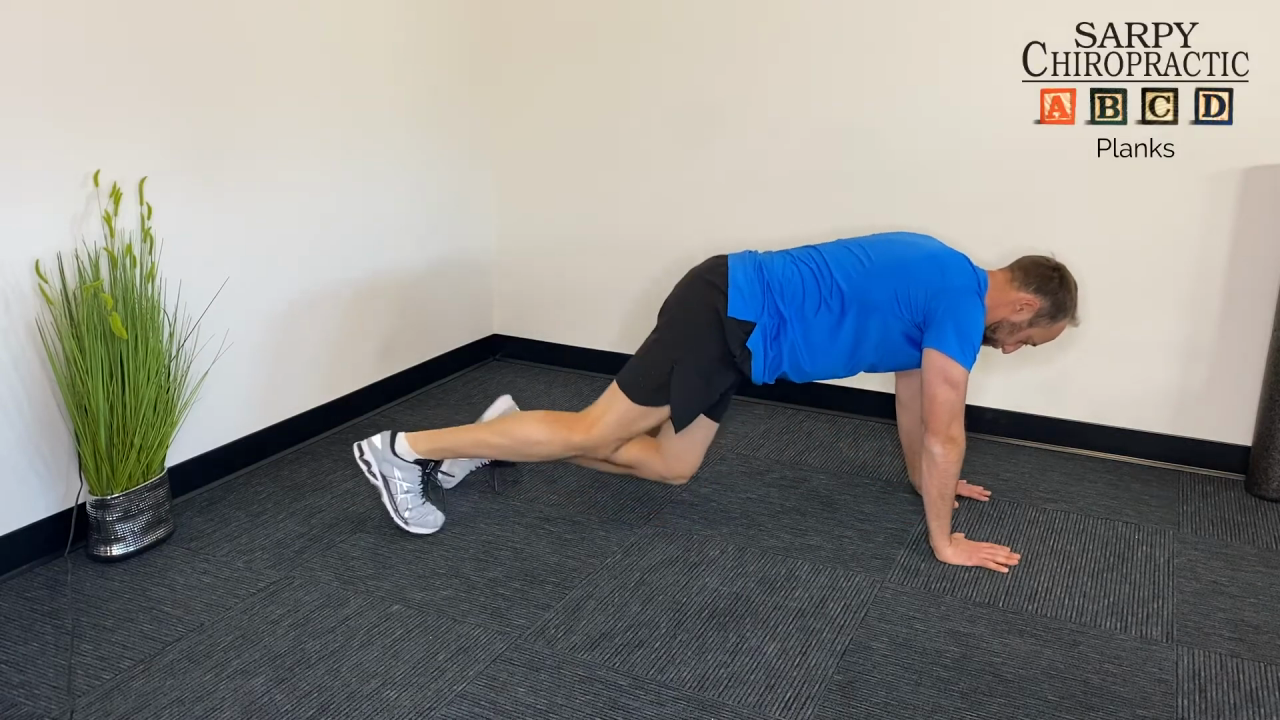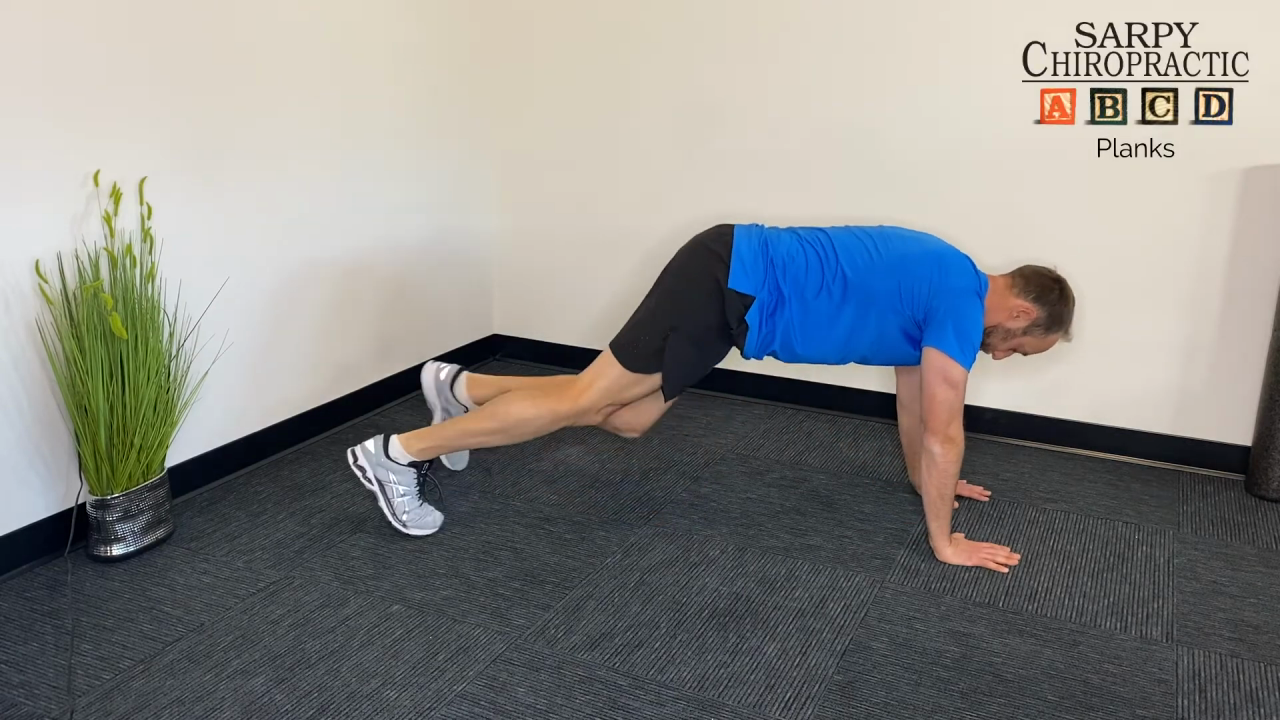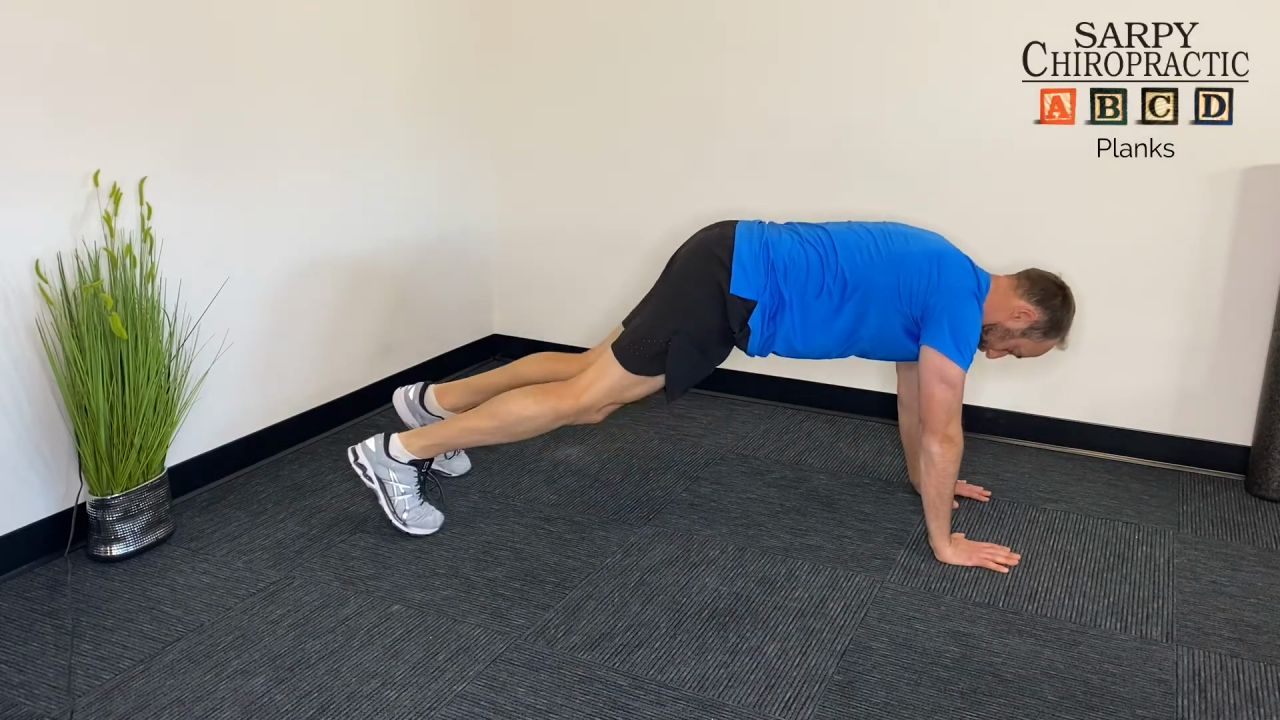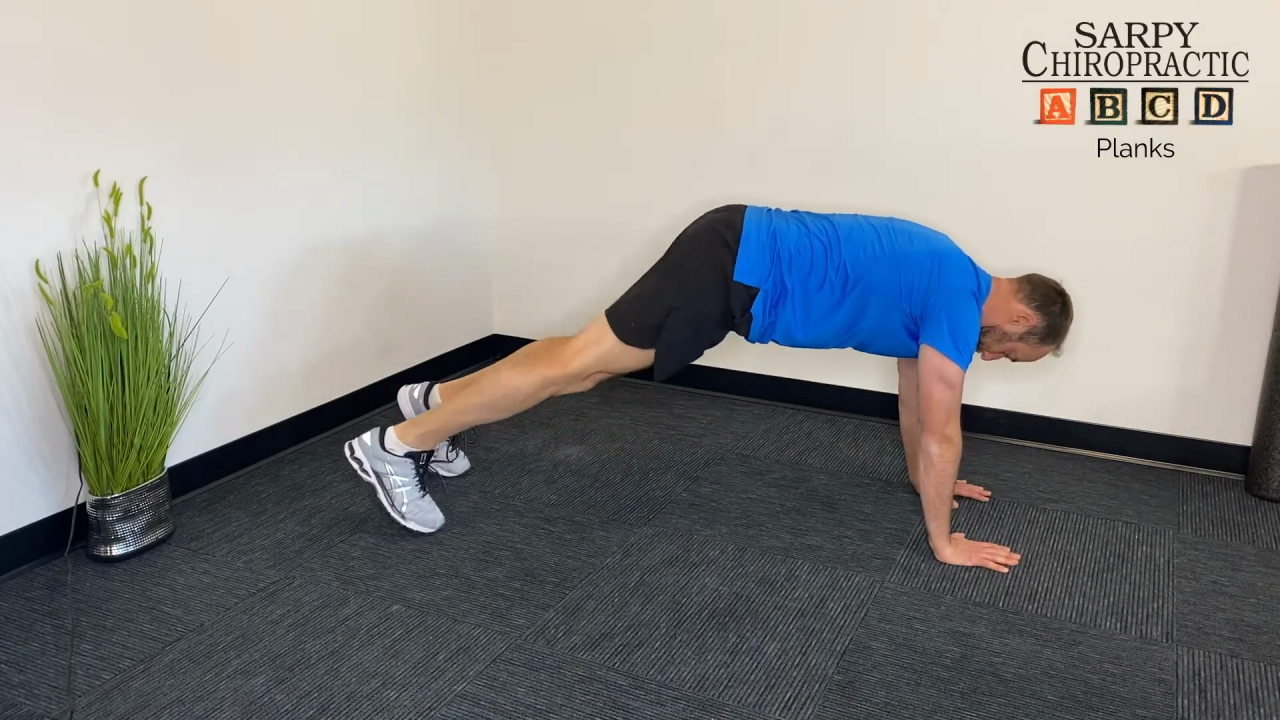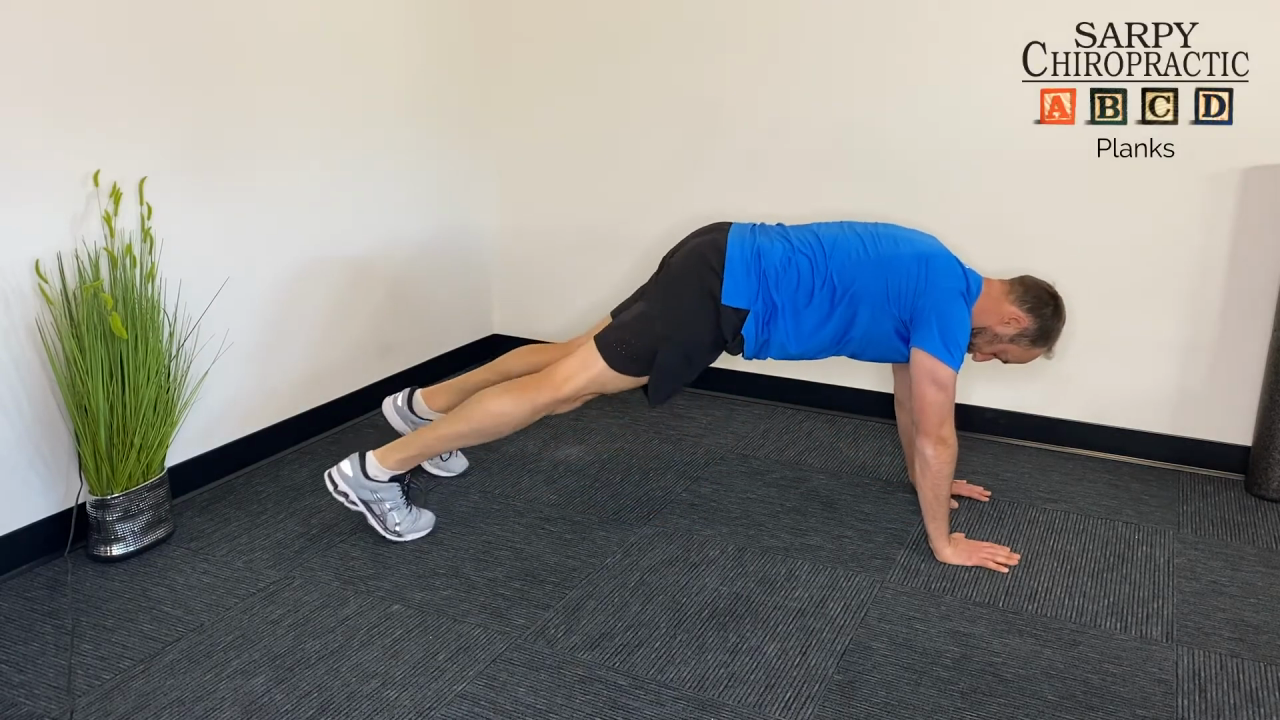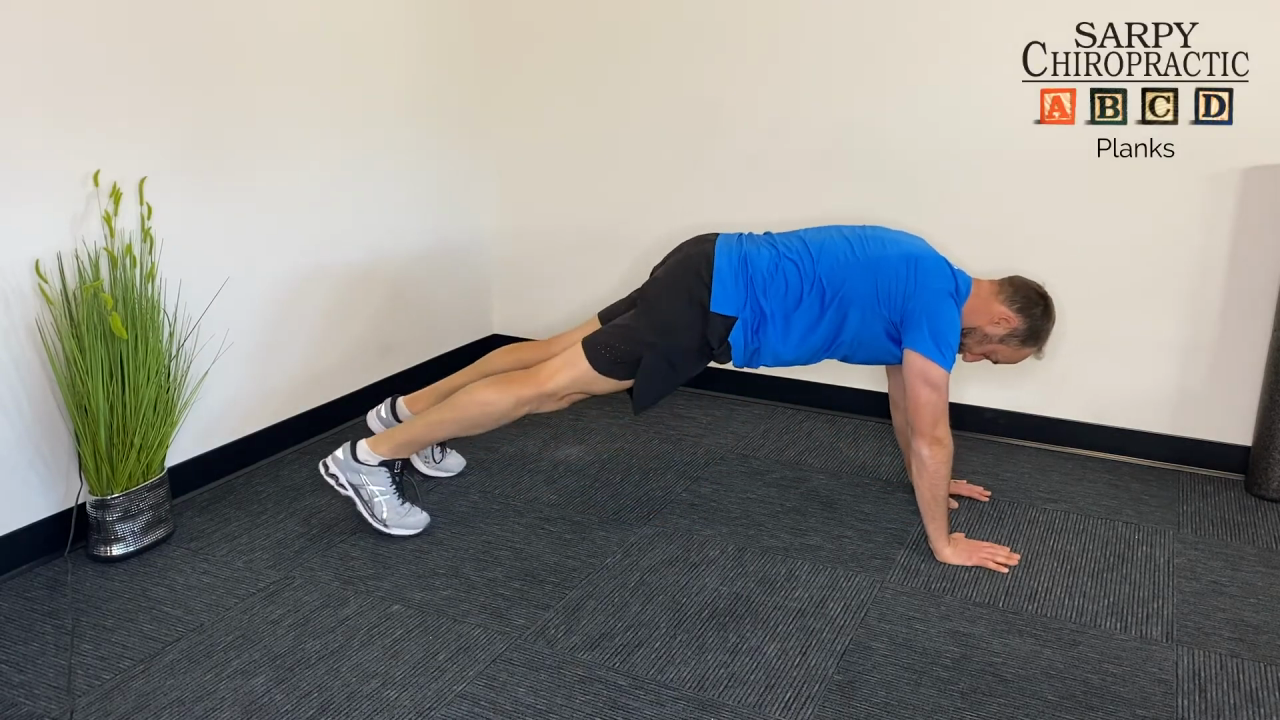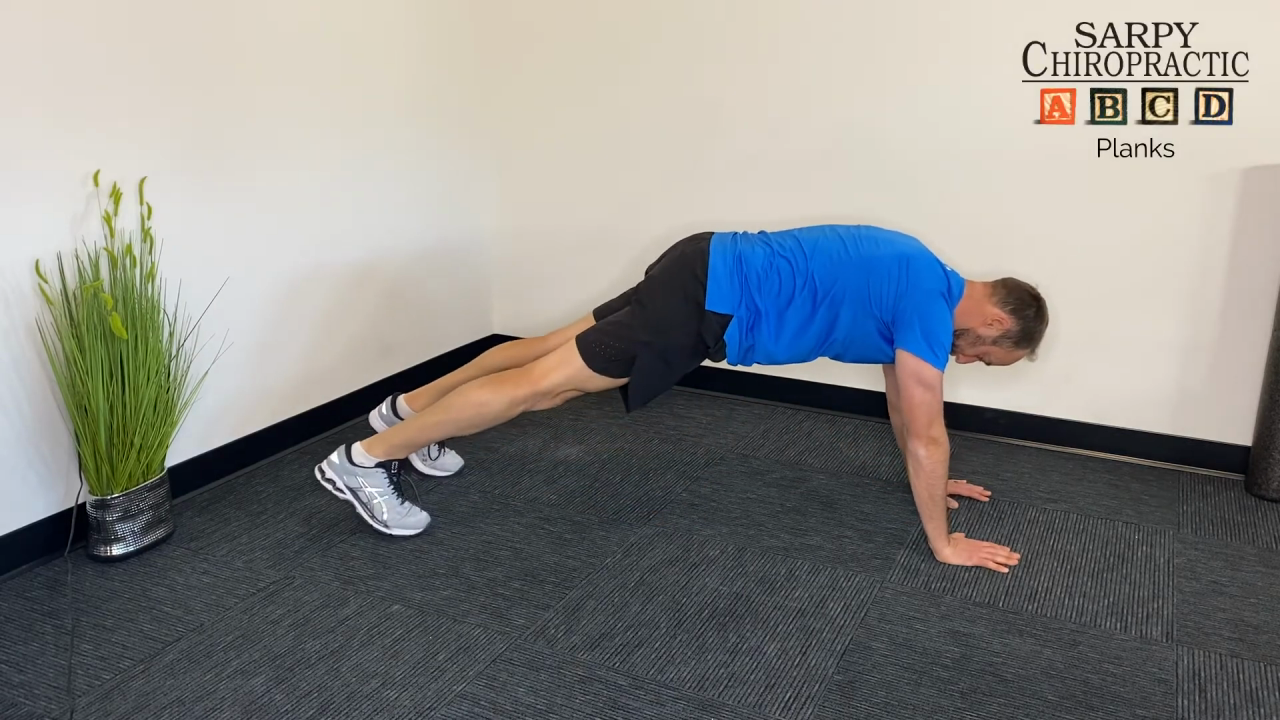
dt=0.3s
person 1, frame 1
left shoulder: (938, 284)
right shoulder: (961, 300)
left elbow: (910, 396)
right elbow: (944, 433)
left wrist: (924, 479)
right wrist: (945, 540)
left hip: (730, 314)
right hip: (728, 317)
left knee: (673, 466)
right knee: (596, 433)
left ankle: (507, 433)
right ankle: (407, 450)
person 1, frame 2
left shoulder: (937, 289)
right shoulder: (961, 304)
left elbow: (912, 397)
right elbow: (944, 433)
left wrist: (924, 480)
right wrist: (946, 540)
left hip: (730, 275)
right hip: (730, 283)
left knee: (628, 418)
right knee: (591, 400)
left ankle: (460, 391)
right ankle: (400, 453)
person 1, frame 3
left shoulder: (938, 285)
right shoulder: (958, 300)
left elbow: (912, 400)
right elbow: (941, 431)
left wrist: (926, 480)
right wrist: (944, 539)
left hip: (731, 266)
right hip: (734, 285)
left knee: (600, 365)
right knee: (588, 396)
left ankle: (434, 401)
right ankle: (402, 452)
person 1, frame 4
left shoulder: (939, 285)
right shoulder: (958, 301)
left elbow: (913, 396)
right elbow: (941, 431)
left wrist: (923, 477)
right wrist: (943, 540)
left hip: (737, 249)
right hip: (738, 265)
left knee: (594, 346)
right knee: (581, 363)
left ankle: (435, 399)
right ankle: (398, 446)
person 1, frame 5
left shoulder: (929, 285)
right shoulder: (948, 302)
left elbow: (908, 396)
right elbow: (936, 433)
left wrist: (923, 477)
right wrist: (944, 540)
left hip: (725, 264)
right hip: (729, 290)
left knee: (579, 354)
right knee: (569, 384)
left ankle: (423, 405)
right ankle: (378, 468)
person 1, frame 6
left shoulder: (920, 285)
right shoulder: (938, 303)
left elbow: (903, 397)
right elbow: (931, 434)
left wrist: (926, 478)
right wrist: (942, 540)
left hip: (713, 279)
right hip: (717, 303)
left knee: (567, 349)
right knee: (554, 384)
left ankle: (408, 408)
right ankle: (370, 455)
person 1, frame 7
left shoulder: (915, 285)
right shoulder: (929, 303)
left elbow: (900, 400)
right elbow: (926, 434)
left wrist: (928, 477)
right wrist: (944, 542)
left hip: (708, 276)
right hip: (712, 302)
left knee: (561, 346)
right knee: (549, 380)
left ankle: (408, 408)
right ankle: (366, 458)
